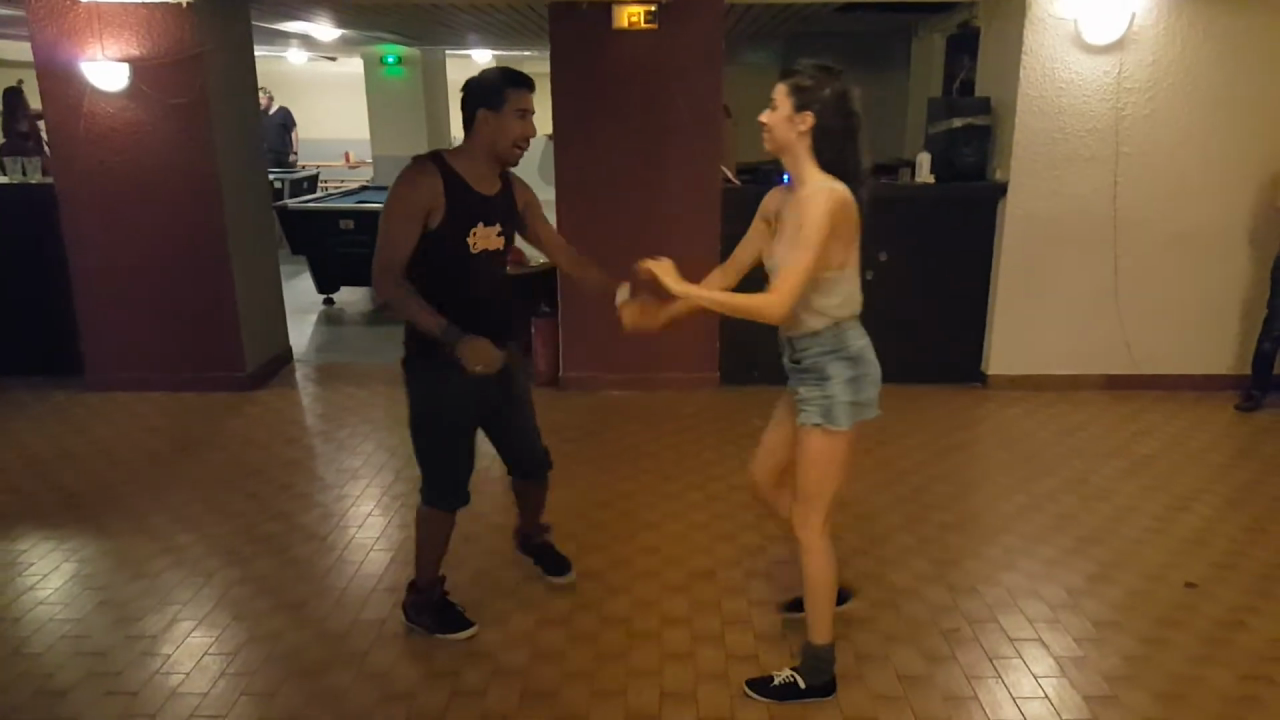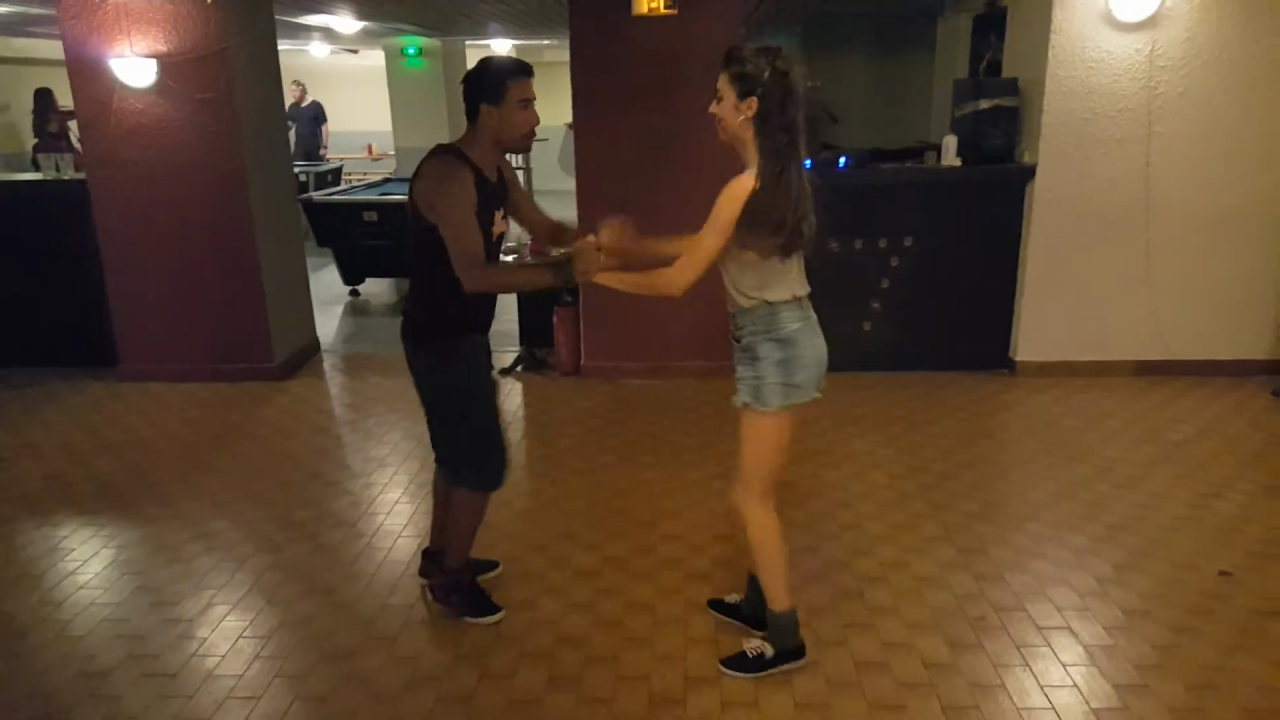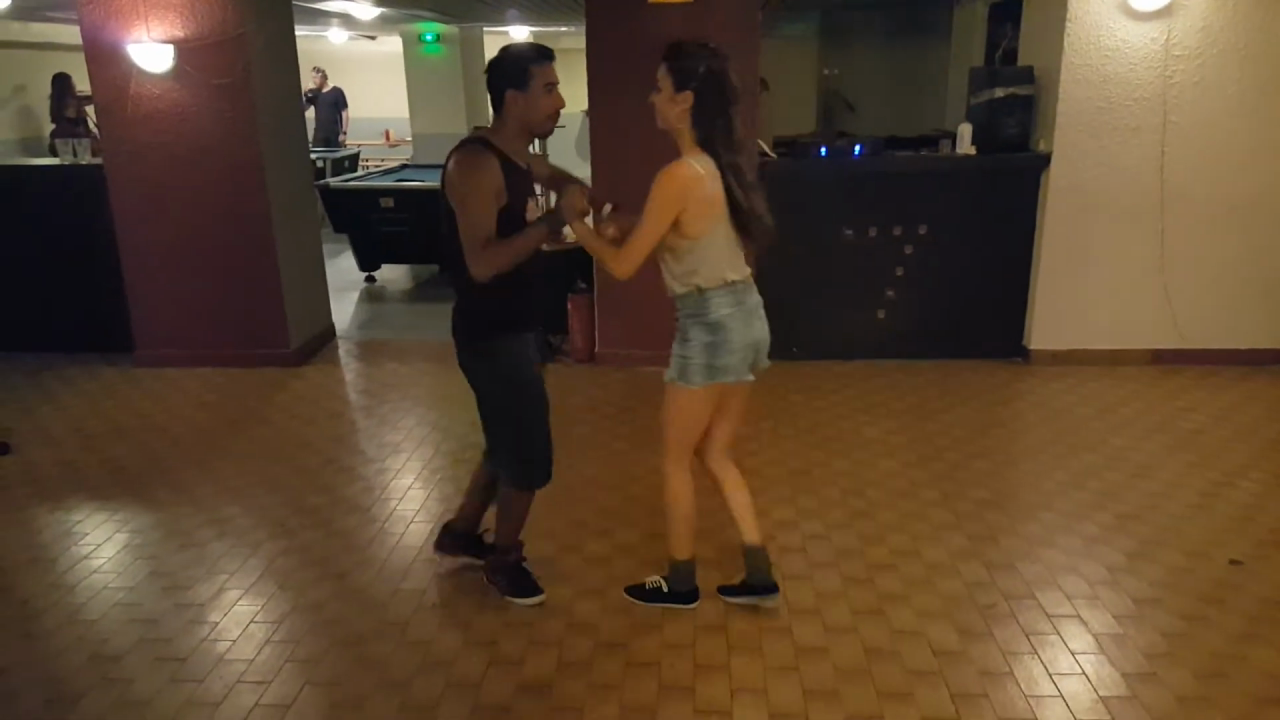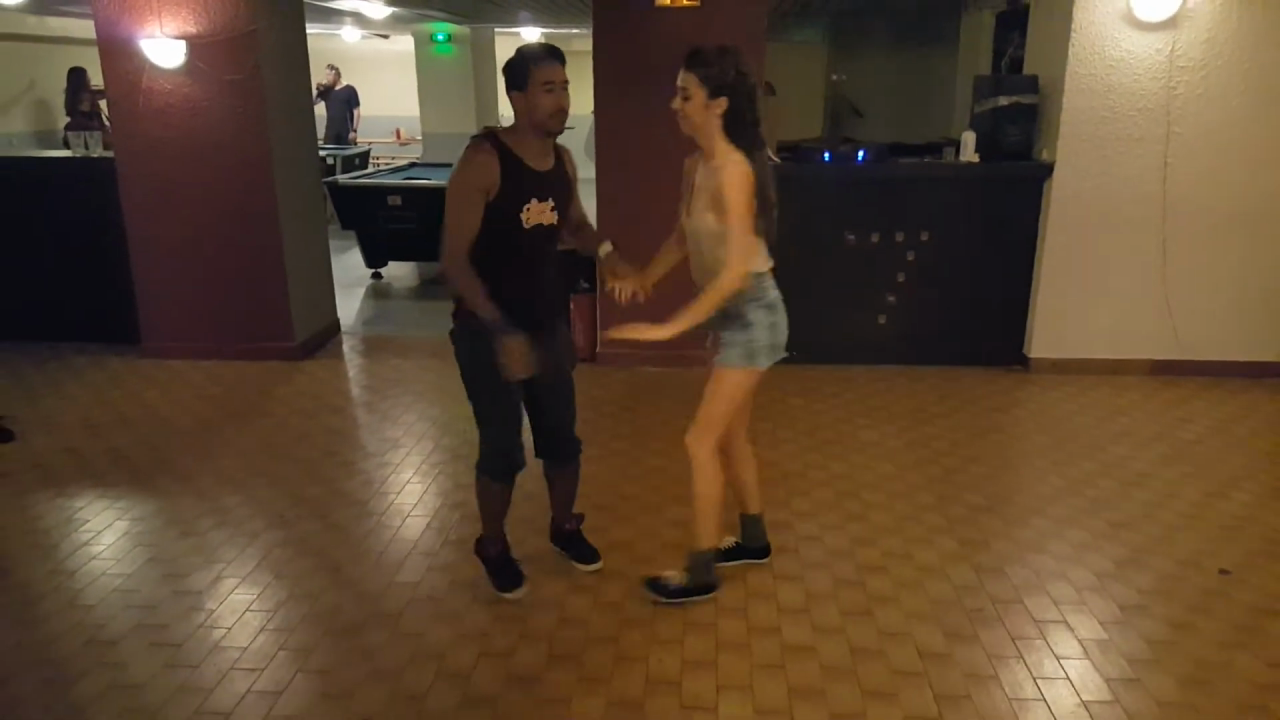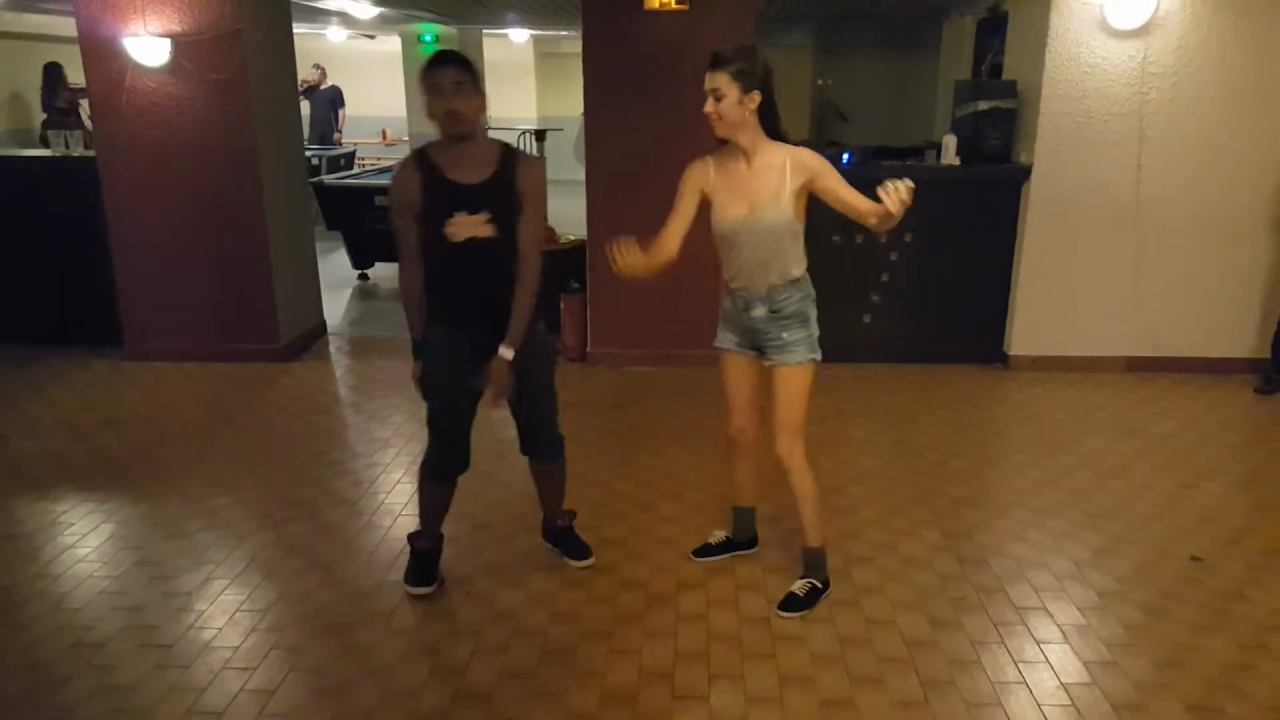
dt=0.4s
person 1, frame 1
left shoulder: (825, 201)
right shoulder: (782, 199)
left elbow: (775, 306)
right elbow: (735, 268)
left wrist: (679, 289)
right wrist: (666, 311)
left hip: (836, 368)
right hip: (813, 365)
left knee: (810, 519)
right knee: (765, 474)
left ankle: (817, 670)
right ankle: (829, 587)
person 1, frame 2
left shoulder: (747, 187)
right shoulder: (776, 179)
left elbow: (677, 281)
right elbow: (713, 249)
left wrist: (604, 274)
right wrist: (639, 244)
left hip: (773, 350)
right hip: (790, 341)
left knee: (748, 496)
right knee: (756, 485)
left ankle: (785, 636)
right ankle: (759, 604)
person 1, frame 3
left shoulder: (678, 177)
right shoulder: (722, 165)
left elbow: (622, 266)
left wrist: (578, 223)
right wrist: (627, 227)
left hip: (710, 328)
right hip: (744, 317)
left knee: (676, 460)
right knee: (715, 453)
left ankle: (681, 581)
right ankle: (757, 574)
person 1, frame 4
left shoulder: (733, 171)
right shoulder: (697, 167)
left elbow: (737, 271)
right elbow: (683, 245)
left wrist: (668, 327)
right wrist: (643, 279)
left hip: (750, 317)
right hip: (725, 317)
left knee: (700, 442)
right knee: (730, 435)
left ankle: (697, 574)
right ankle: (754, 538)
person 1, frame 5
left shoulder: (800, 163)
right shoulder: (702, 173)
left elbow: (875, 219)
right elbow: (669, 246)
left wrist: (889, 208)
right wrist: (639, 260)
left hip: (789, 312)
right hip: (735, 312)
left knee: (788, 450)
right knee: (742, 435)
left ankle: (816, 569)
right ankle: (742, 532)
person 2, frame 1
left shoulder: (513, 189)
right shoulder: (423, 182)
left elbow: (561, 253)
right elbow: (387, 280)
left wrist: (618, 291)
right wrist: (452, 338)
left hip: (496, 351)
right hip: (438, 359)
left knee: (531, 459)
right knee: (447, 481)
left ankle: (534, 536)
right ankle: (422, 595)
person 2, frame 2
left shoulder: (497, 171)
right shoulder: (448, 174)
left elbow: (542, 227)
right elbow: (474, 275)
left wrist: (587, 241)
right wrist: (564, 271)
left hip: (462, 335)
right hip: (440, 338)
left knee: (462, 453)
right knee: (482, 462)
left ankle: (441, 557)
right ankle: (449, 579)
person 2, frame 3
left shoulder: (519, 156)
right shoulder: (474, 164)
left elbow: (555, 178)
right elbow: (481, 264)
right wrist: (551, 225)
left hip: (519, 329)
right hip: (491, 337)
left knee: (511, 443)
right knee: (528, 454)
left ankle: (459, 533)
right ankle: (503, 559)
person 2, frame 4
left shoulder: (560, 156)
right shoulder: (483, 160)
right elbow: (454, 260)
left wrist: (604, 252)
right wrist: (501, 332)
left hip: (549, 323)
right hip: (494, 331)
left knee: (560, 438)
right knee: (502, 446)
left ankle: (564, 526)
right ankle: (493, 548)
person 2, frame 5
left shoulder: (519, 169)
right shoulder: (412, 175)
left elbow: (531, 268)
right elbow: (412, 266)
left wrist: (508, 353)
right wrist: (418, 344)
left hip: (517, 332)
right hip: (450, 337)
left knee: (543, 437)
right knee: (445, 451)
left ankle: (557, 525)
right ankle: (426, 544)
